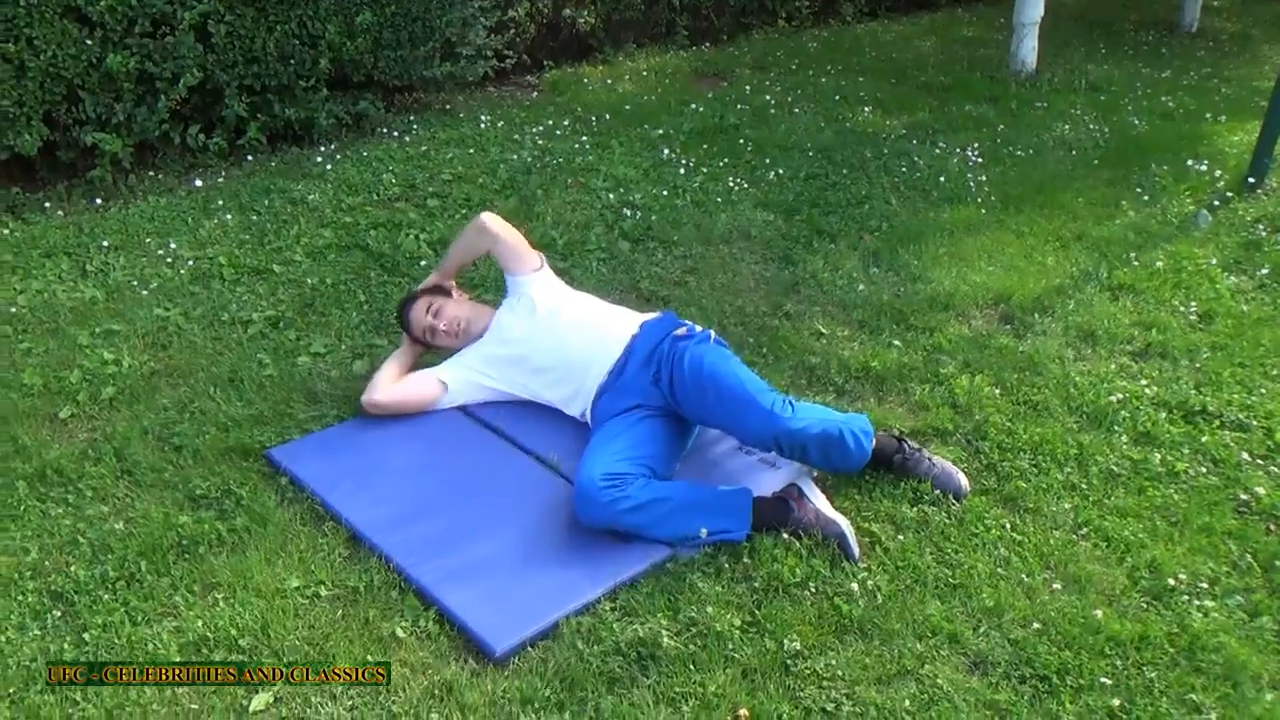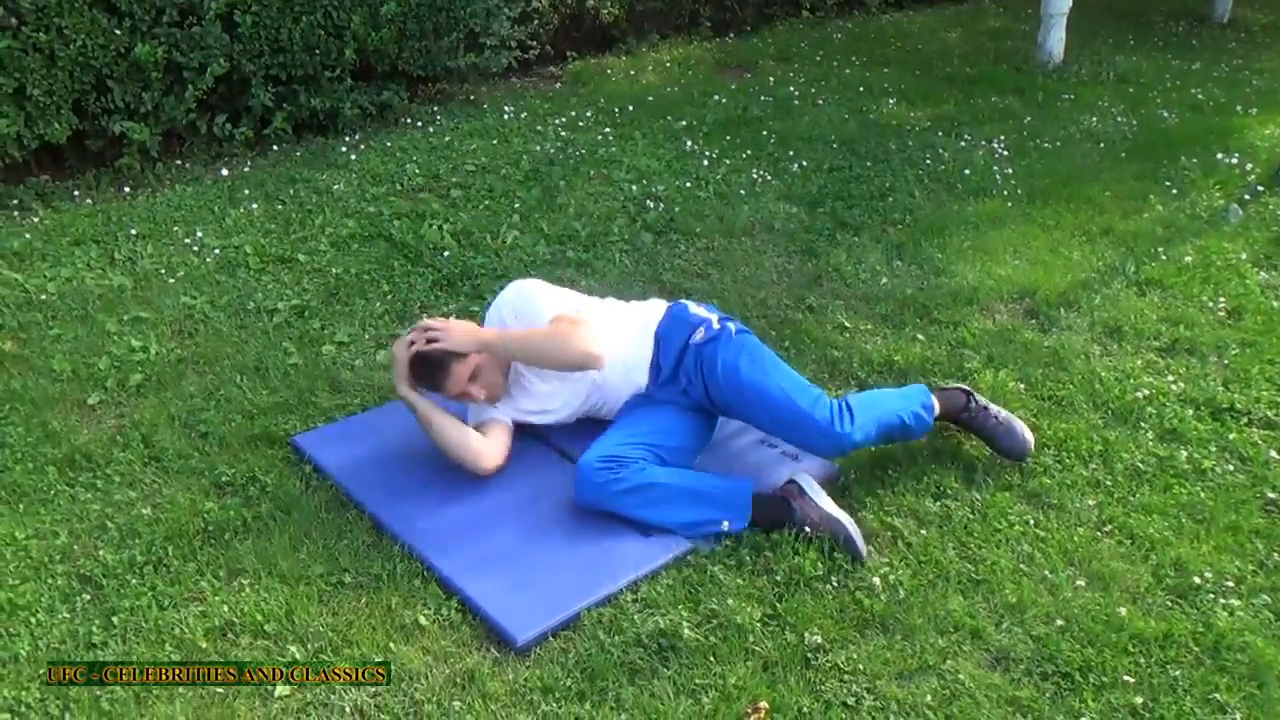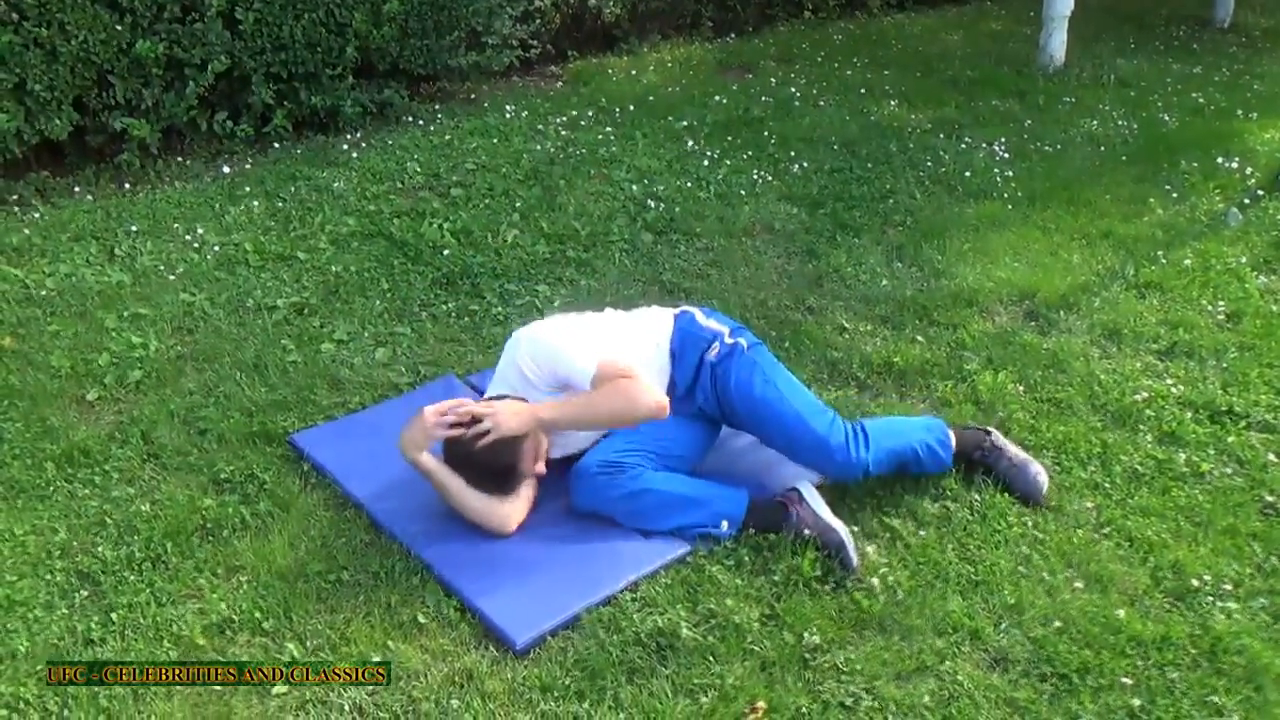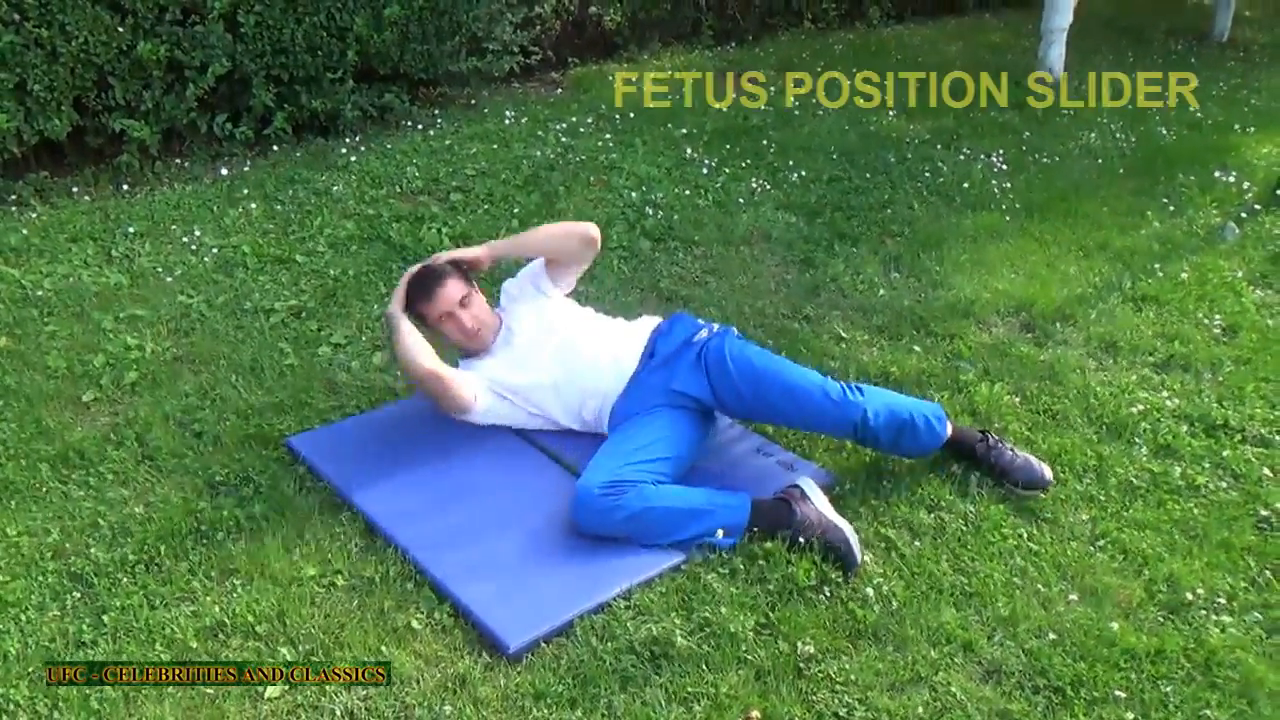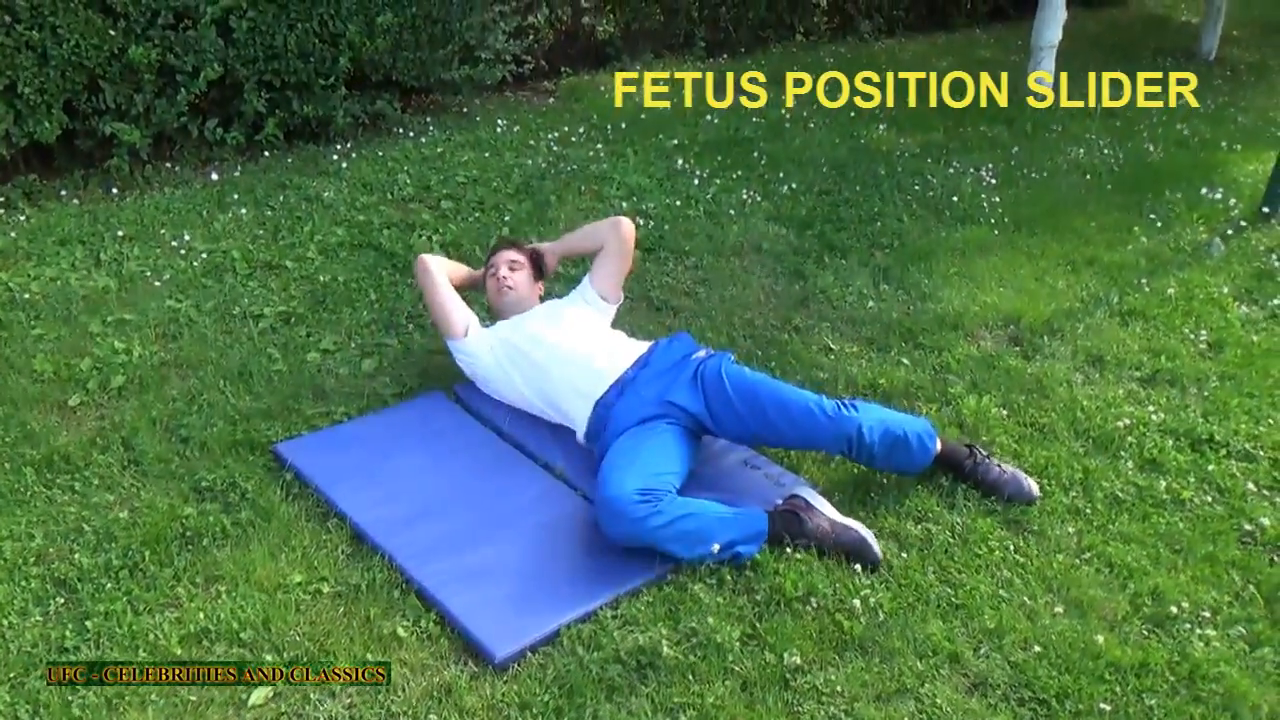
dt=0.7s
person 1, frame 1
left shoulder: (527, 292)
right shoulder: (468, 370)
left elbow: (488, 225)
right elbow: (377, 398)
left wrist: (438, 279)
right wrist: (408, 347)
left hip: (660, 347)
right hip: (621, 411)
left knee: (771, 420)
right knee: (595, 497)
left ankle: (887, 449)
right ankle: (781, 510)
person 1, frame 2
left shoulder: (516, 303)
right shoulder: (494, 399)
left elbow: (589, 348)
right elbow: (483, 460)
left wrist: (483, 339)
right wrist: (411, 397)
left hip: (685, 343)
right hip: (655, 403)
left knee: (831, 428)
right knee: (595, 477)
left ankle: (950, 404)
right ankle: (776, 508)
person 1, frame 3
left shoulder: (534, 351)
right shoulder: (503, 434)
left elbow: (645, 400)
right elbow: (504, 519)
left wrist: (534, 415)
right wrist: (419, 456)
left hip: (695, 350)
right hip: (680, 417)
left knee: (842, 453)
right knee: (592, 483)
left ankle: (967, 442)
right ankle: (777, 513)
person 1, frame 4
left shoulder: (526, 294)
right shoulder: (471, 388)
left elbow: (586, 236)
right elbow: (417, 365)
left wrist: (486, 250)
right wrist: (400, 312)
left hip: (675, 347)
right hip: (639, 413)
left knee: (831, 401)
right knee: (595, 502)
left ankle: (971, 440)
right ankle: (777, 514)
person 1, frame 5
left shoulder: (576, 305)
right shoulder: (482, 351)
left elbow: (621, 228)
right elbow: (428, 265)
left wrist: (548, 249)
right wrist: (476, 272)
left hip: (675, 368)
right hip: (625, 425)
left knee: (832, 420)
right knee: (623, 511)
left ankle: (956, 457)
right ankle: (787, 525)
